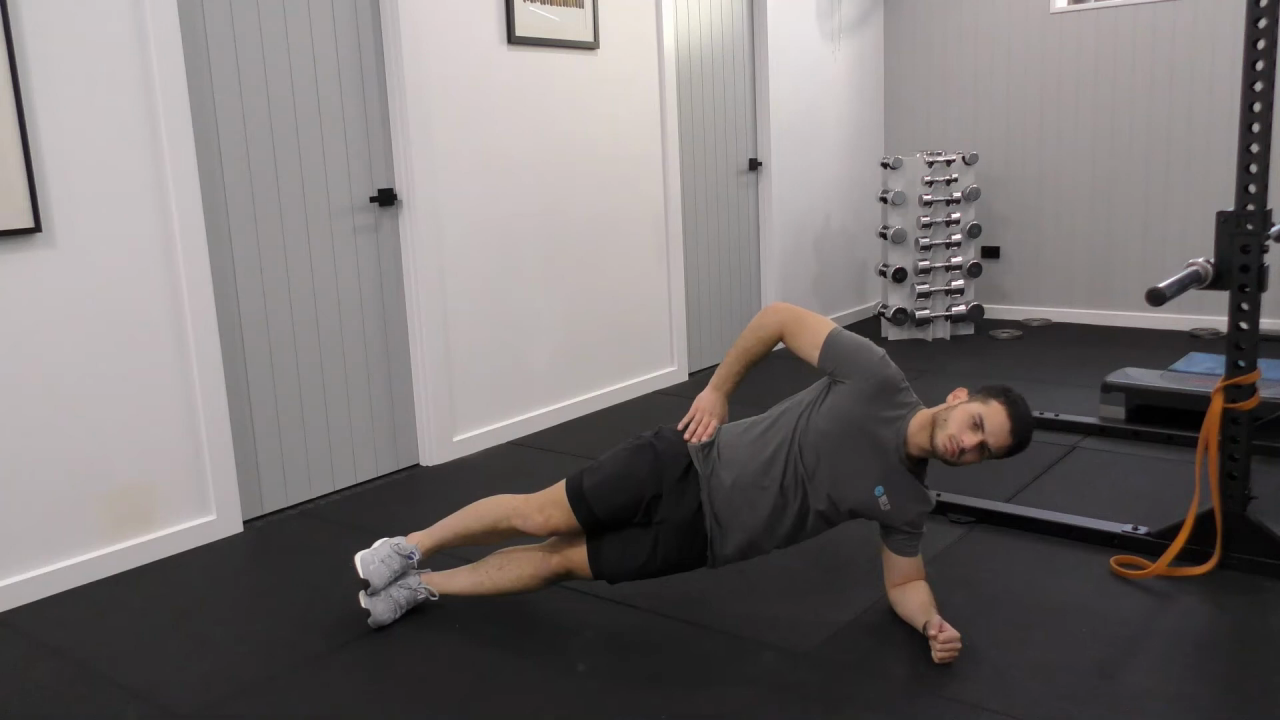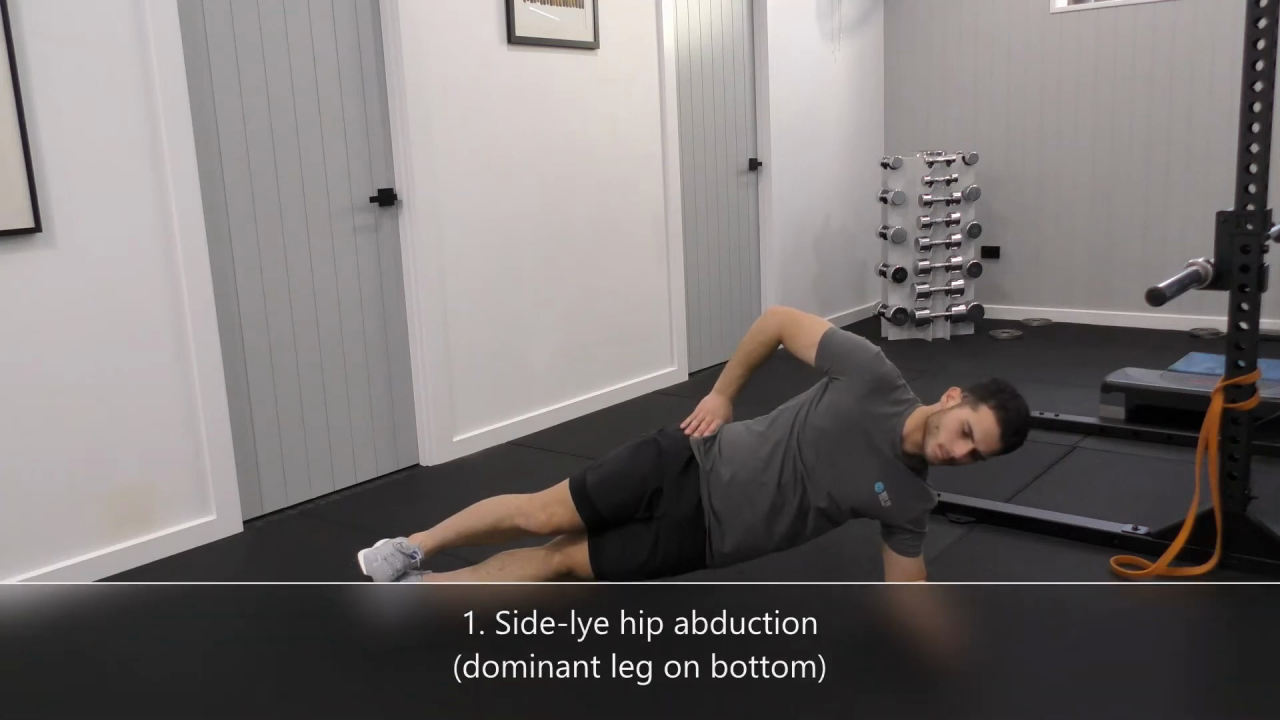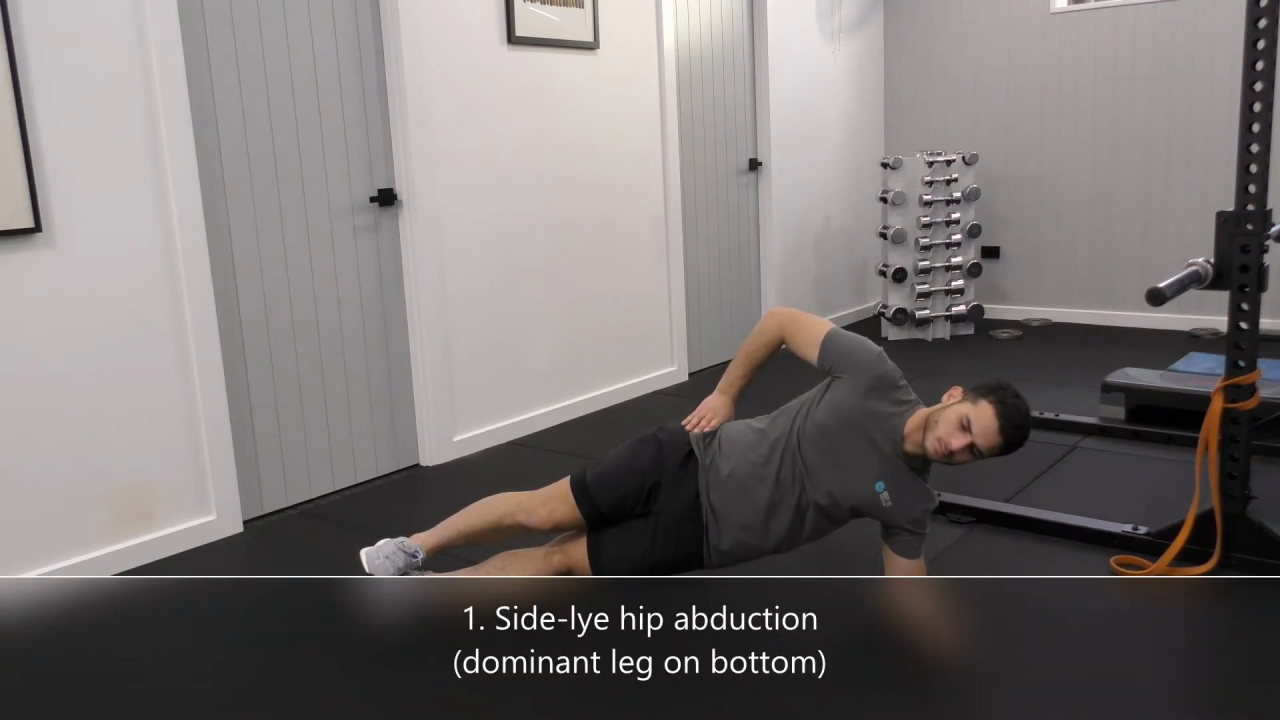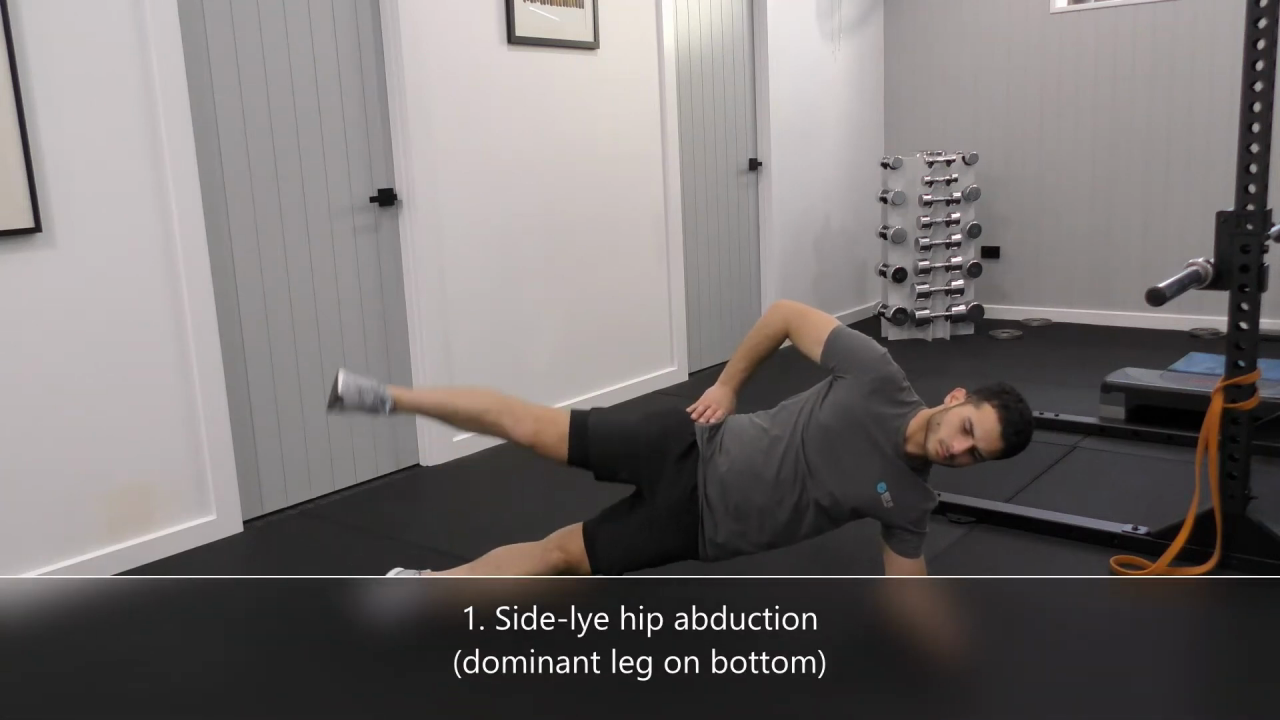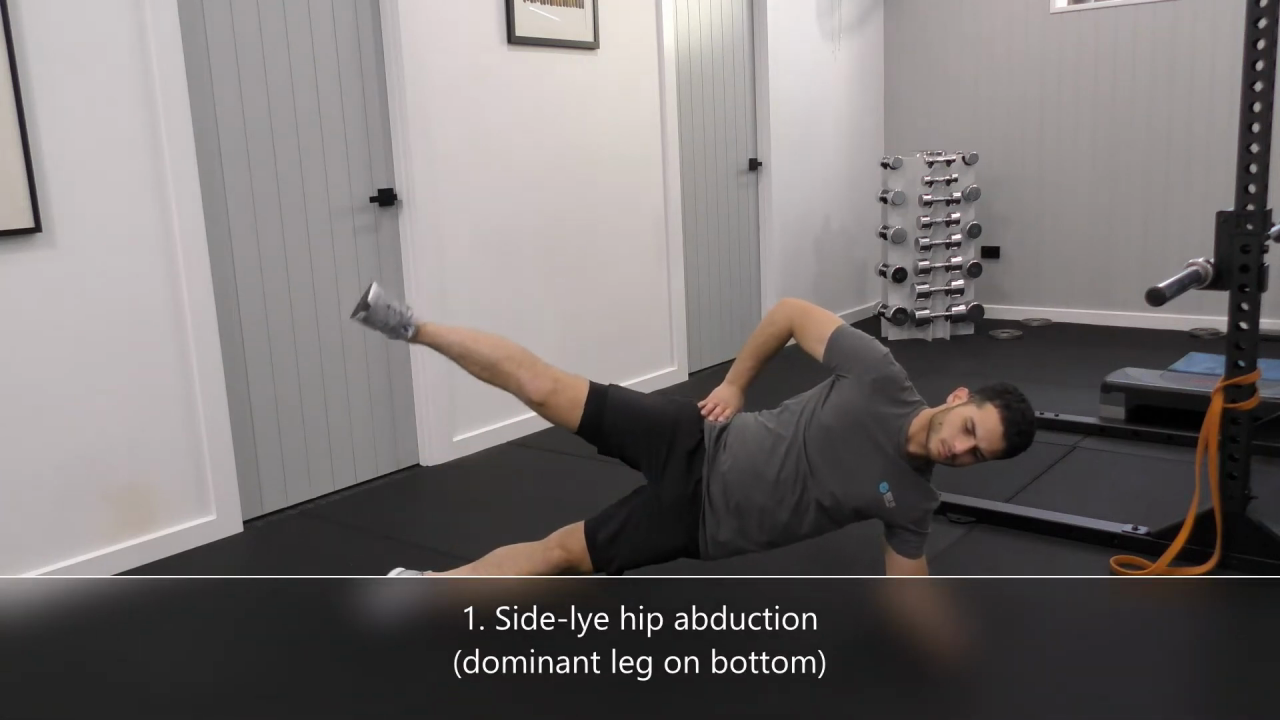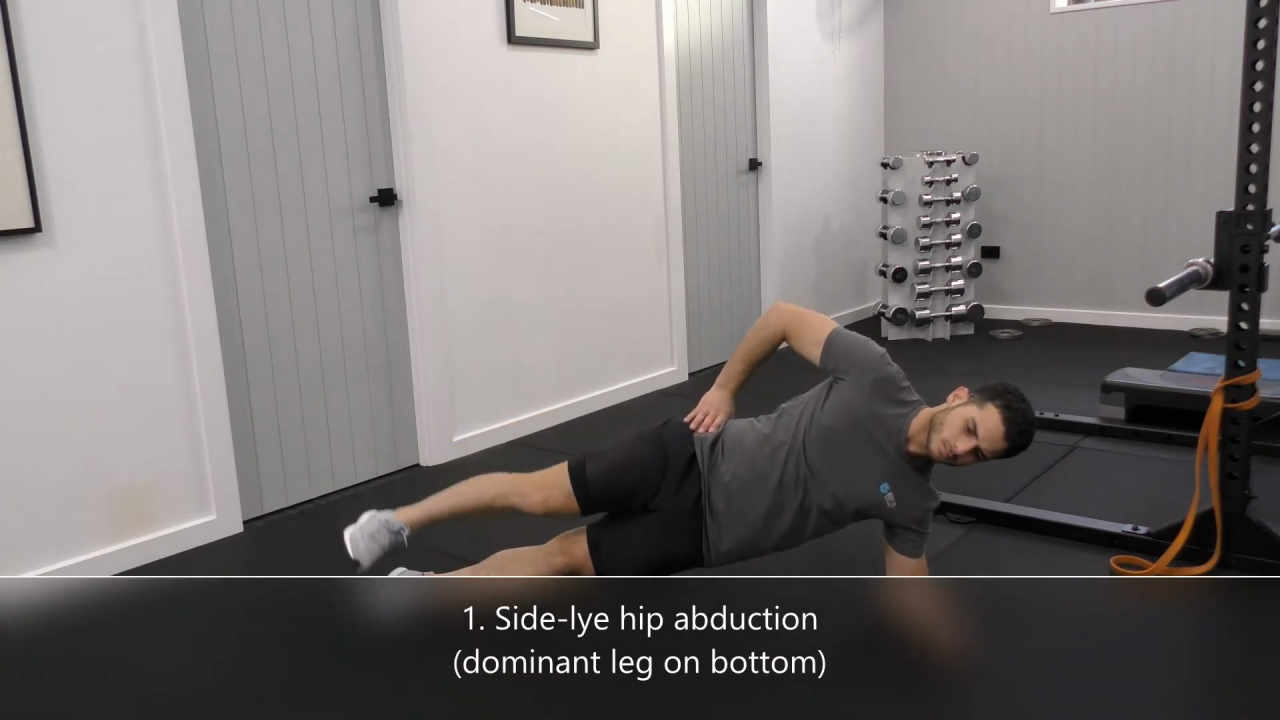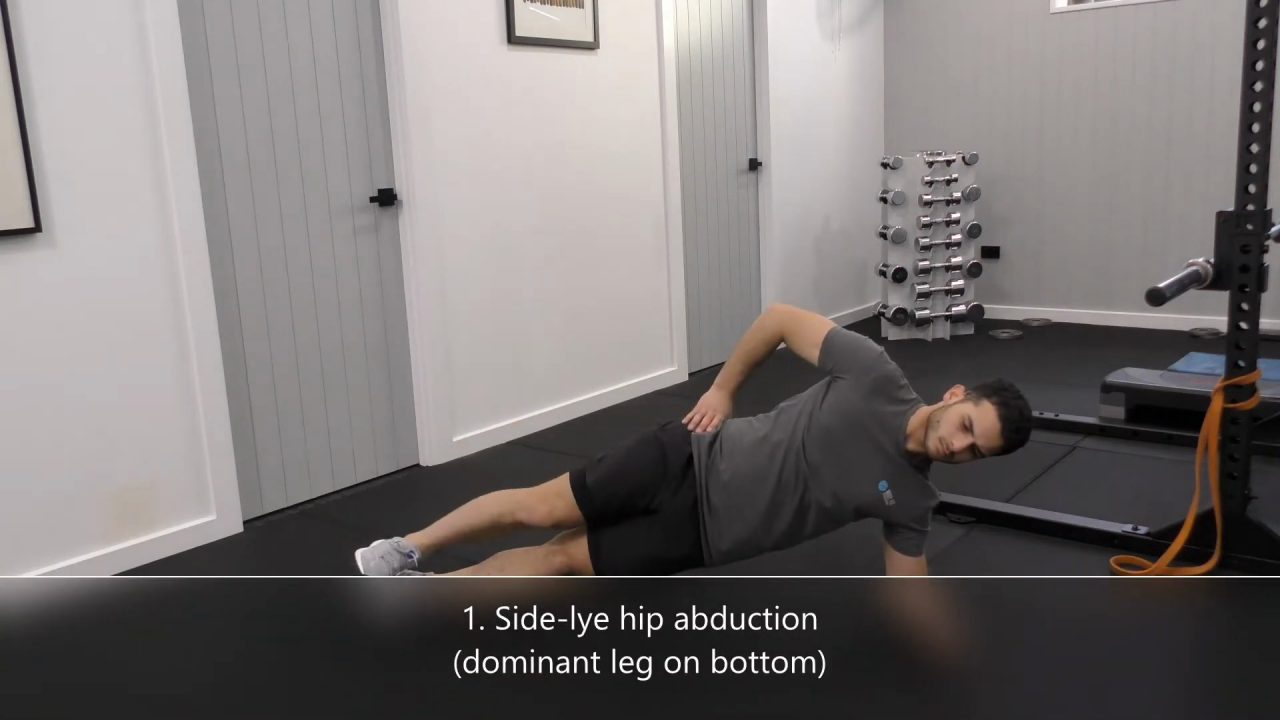
dt=0.7s
person 1, frame 1
left shoulder: (907, 501)
right shoulder: (876, 376)
left elbow: (904, 583)
right elbow: (780, 316)
left wrist: (935, 624)
right wrist: (716, 391)
left hip: (702, 535)
right hip: (691, 467)
left knee: (558, 561)
right knee: (540, 517)
left ankle: (418, 589)
right ankle: (408, 549)
person 1, frame 2
left shoulder: (908, 498)
right shoulder: (872, 376)
left elbow: (904, 582)
right elbow: (778, 320)
right wrist: (720, 394)
left hip: (703, 533)
right hip: (693, 465)
left knee: (563, 559)
right knee: (542, 515)
left ankle: (424, 589)
right ankle: (413, 549)
person 1, frame 3
left shoulder: (910, 500)
right shoulder: (874, 372)
left elbow: (905, 584)
right elbow: (781, 320)
right wrist: (724, 393)
left hip: (703, 532)
right hip: (694, 461)
left knee: (564, 557)
right knee: (542, 512)
right ankle: (414, 550)
person 1, frame 4
left shoulder: (910, 499)
right shoulder: (879, 376)
right elbow: (786, 314)
right wrist: (727, 385)
left hip: (699, 521)
right hip: (695, 450)
left knee: (560, 552)
right knee: (528, 425)
right ankle: (389, 399)
person 1, frame 5
left shoulder: (912, 500)
right shoulder: (880, 375)
left elbow: (907, 587)
right elbow: (791, 311)
right wrist: (734, 384)
left hip: (702, 520)
right hip: (698, 444)
left knee: (563, 552)
right knee: (542, 384)
right ankle: (410, 326)
person 1, frame 6
left shoulder: (913, 499)
right shoulder: (878, 376)
left elbow: (907, 586)
right elbow: (784, 316)
right wrist: (724, 388)
left hip: (705, 530)
right hip: (697, 461)
left knee: (565, 556)
right knee: (537, 493)
right ankle: (401, 521)
person 1, frame 7
left shoulder: (911, 498)
right shoulder: (875, 375)
left elbow: (907, 585)
right elbow: (780, 317)
right wrist: (722, 389)
left hip: (704, 531)
right hip: (694, 460)
left knee: (564, 558)
right knee: (542, 508)
right ankle: (409, 549)
